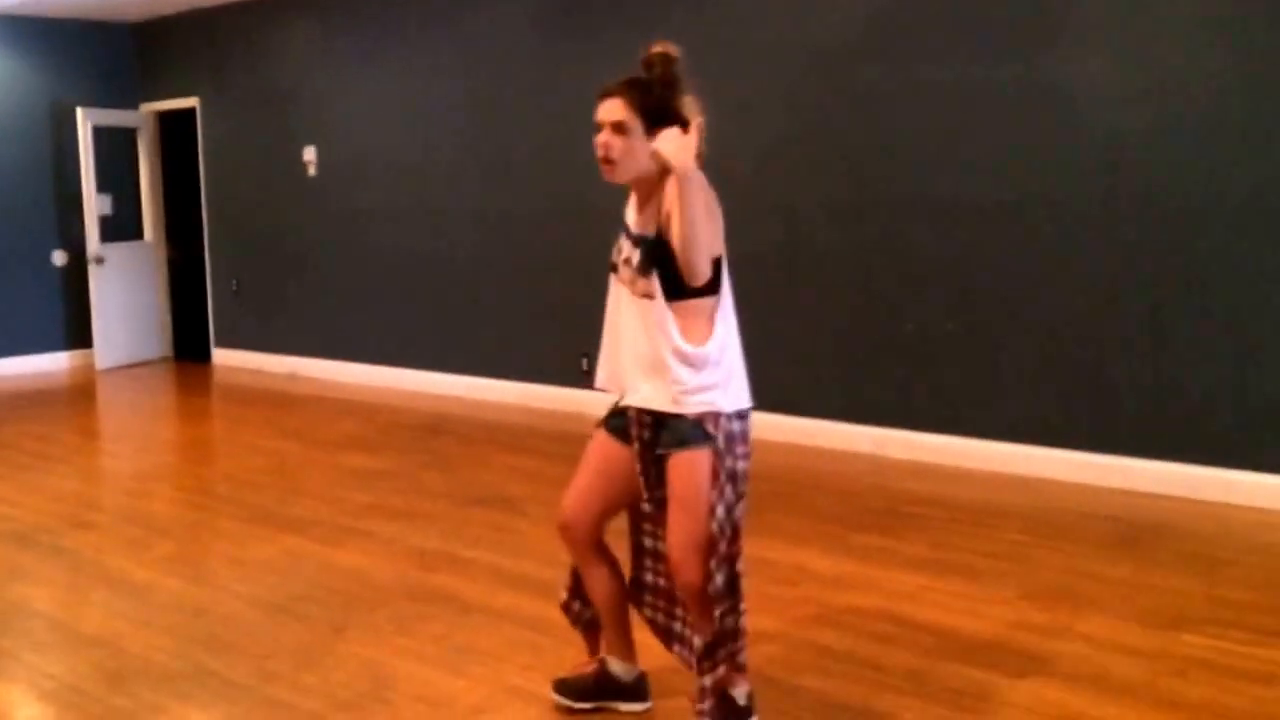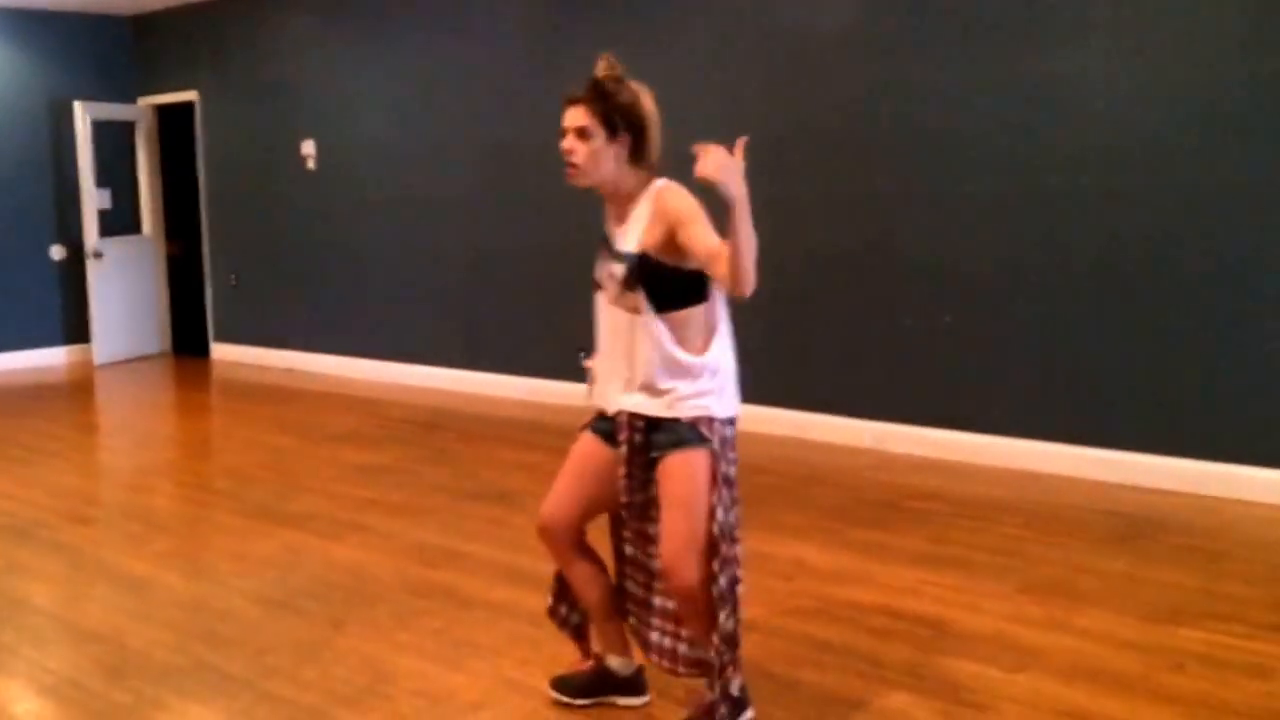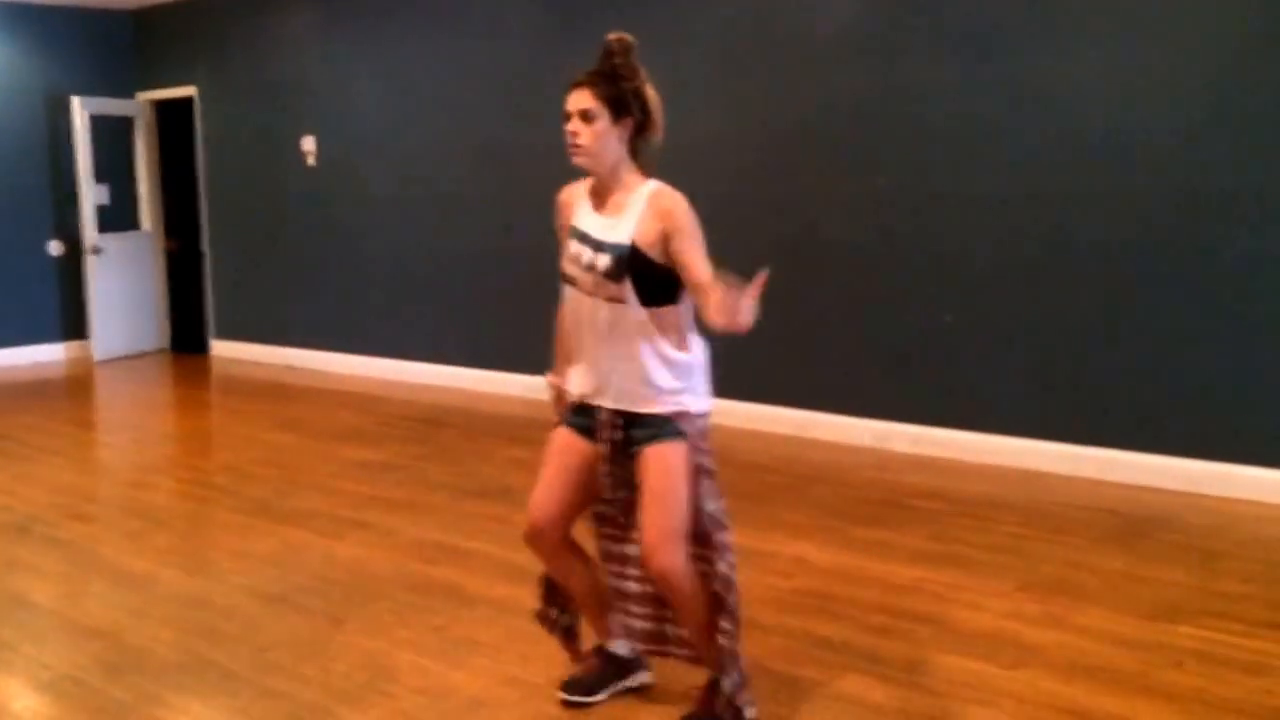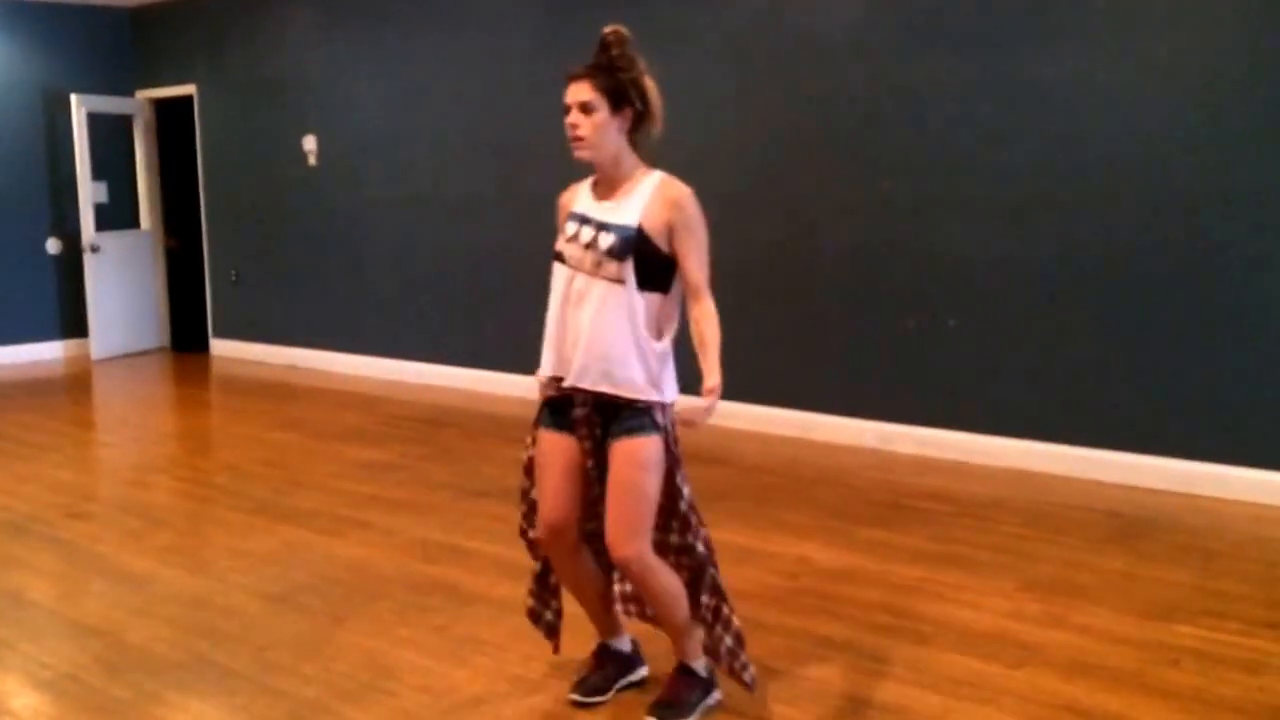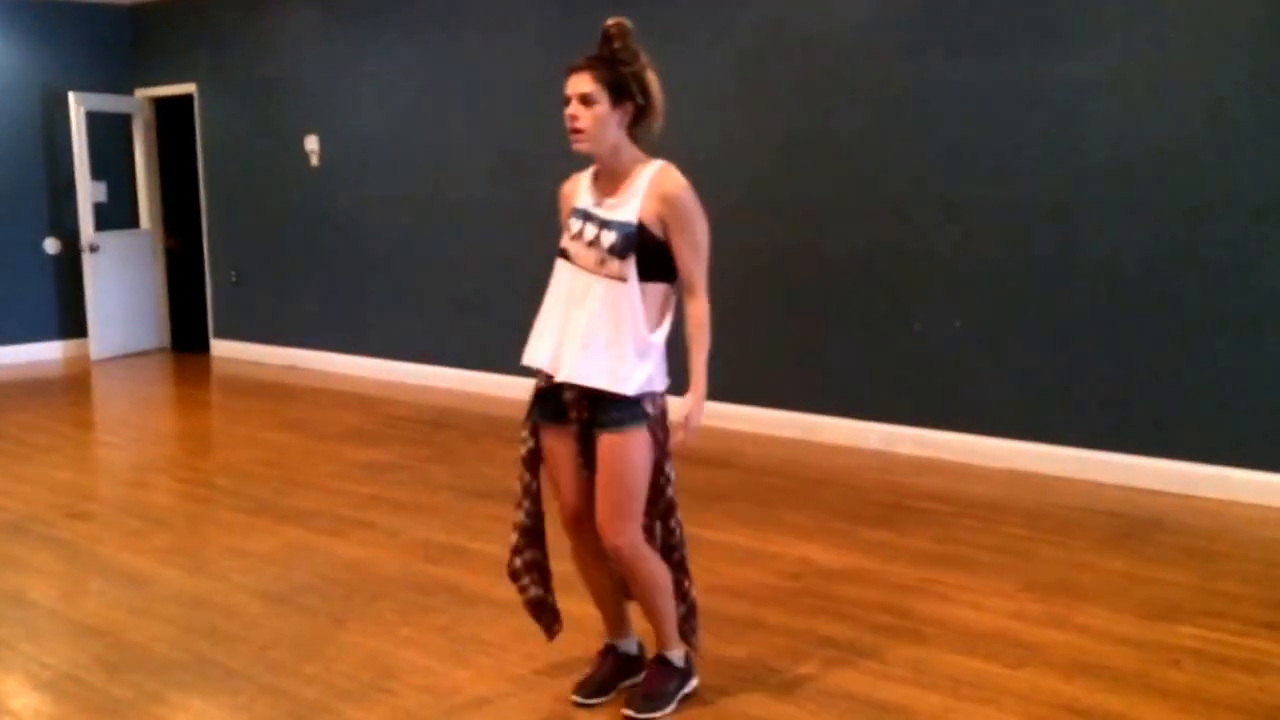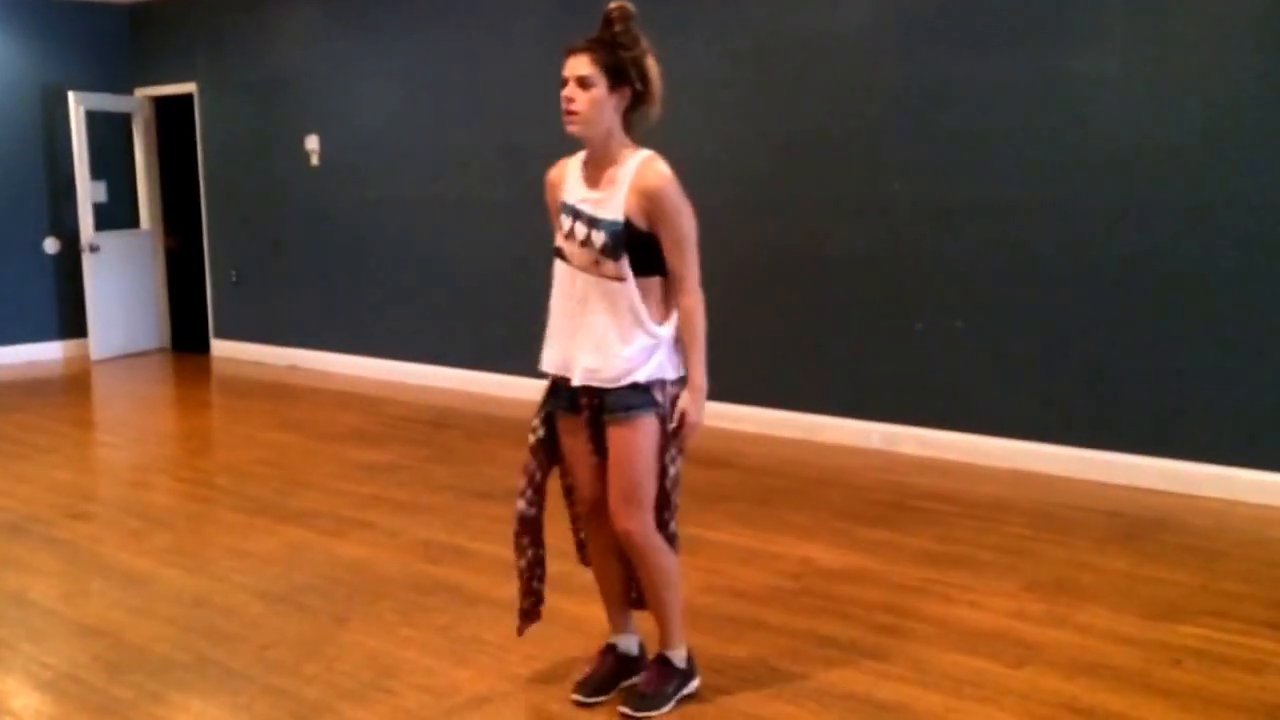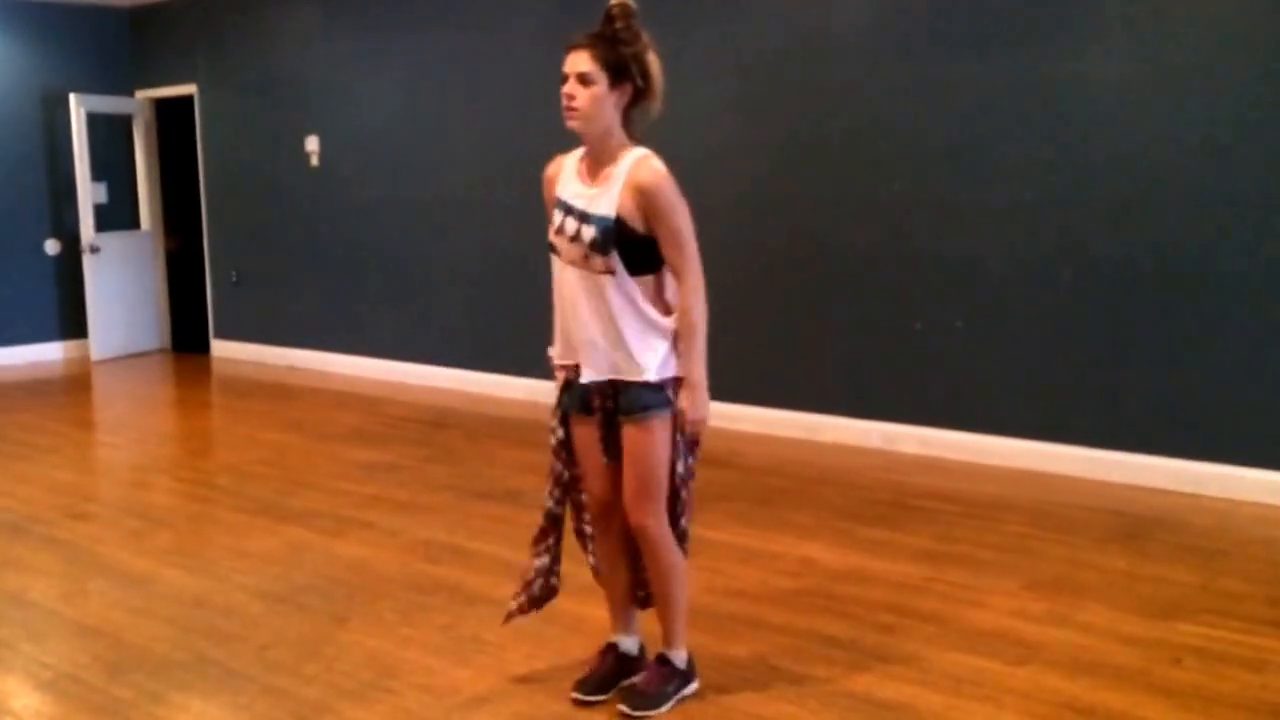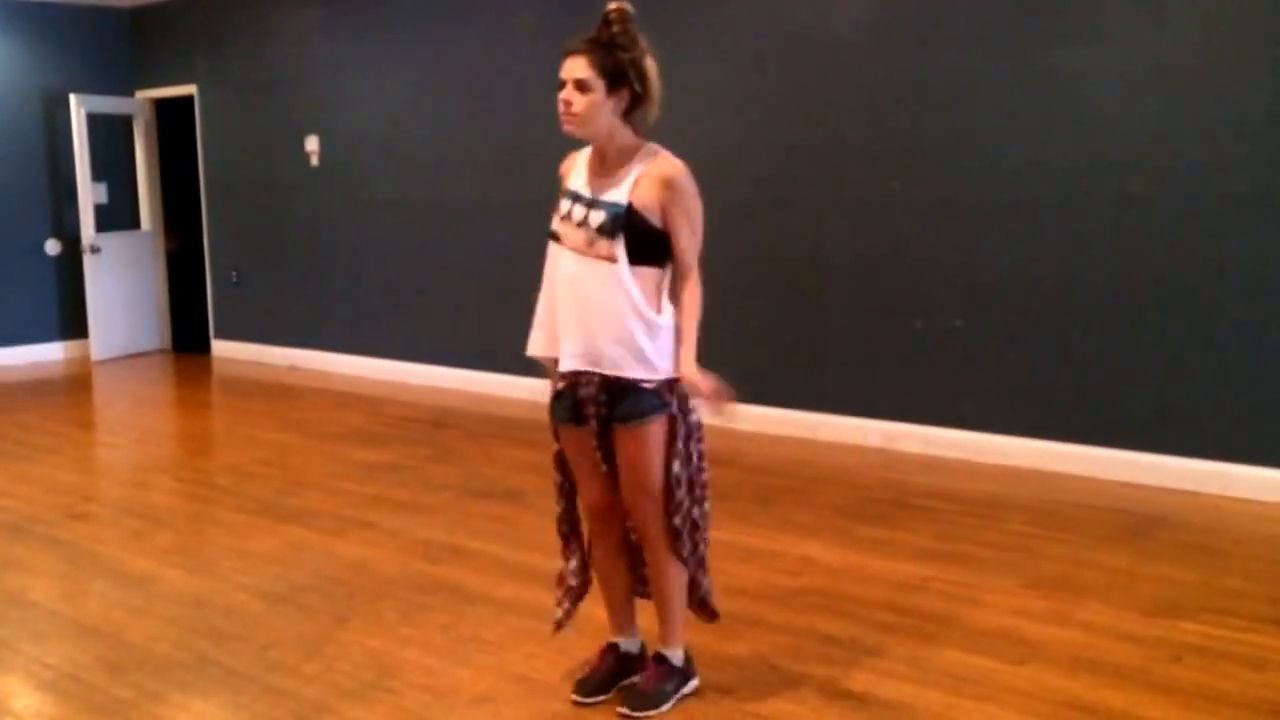
dt=0.2s
person 1, frame 1
left shoulder: (685, 190)
right shoulder: (636, 195)
left elbow: (696, 272)
left wrist: (683, 172)
left hip: (701, 409)
right hip: (639, 402)
left knee: (690, 568)
right knee: (576, 523)
person 1, frame 2
left shoulder: (671, 202)
right shoulder: (613, 204)
left elbow: (737, 282)
left wrist: (736, 197)
left hip: (691, 413)
right hip: (624, 407)
left knee: (684, 570)
right knee: (556, 523)
right ankle: (617, 663)
person 1, frame 3
left shoulder: (664, 208)
right shoulder: (569, 202)
left elbow: (709, 300)
left wrist: (737, 310)
right wrist: (560, 372)
left hip: (664, 406)
right hip: (594, 401)
left knee: (664, 559)
right knee: (543, 526)
right ankle: (617, 651)
person 1, frame 4
left shoulder: (670, 198)
right shoulder: (571, 200)
left elbow: (699, 296)
left wrist: (712, 373)
right wrist: (551, 367)
left hip: (636, 397)
right hip: (568, 391)
left knee: (628, 549)
right knee: (551, 530)
right ankle: (618, 647)
person 1, frame 5
left shoulder: (666, 189)
right shoulder: (572, 191)
left elbow: (695, 292)
left wrist: (697, 385)
left hip: (627, 387)
right hip: (560, 381)
left knee: (621, 536)
right knee: (577, 522)
left ankle: (673, 658)
right ankle: (621, 647)
person 1, frame 6
left shoulder: (652, 181)
right shoulder: (560, 178)
left elbow: (687, 285)
left wrist: (697, 384)
left hip: (639, 377)
right hip: (574, 374)
left knee: (633, 523)
right knee: (592, 514)
left ankle: (677, 660)
right ankle: (623, 646)
person 1, frame 7
left shoulder: (647, 179)
right shoulder: (557, 173)
left elbow: (688, 281)
left wrist: (695, 382)
left hip: (645, 374)
right hip: (586, 372)
left knee: (646, 519)
right knee: (603, 511)
left ankle: (676, 660)
right ankle: (623, 647)
person 1, frame 8
left shoulder: (664, 175)
right shoulder: (572, 168)
left elbow: (689, 278)
left wrist: (687, 361)
left hip: (640, 375)
right hip: (575, 372)
left knee: (648, 519)
right knee: (596, 513)
left ankle: (673, 659)
right ankle: (623, 645)
